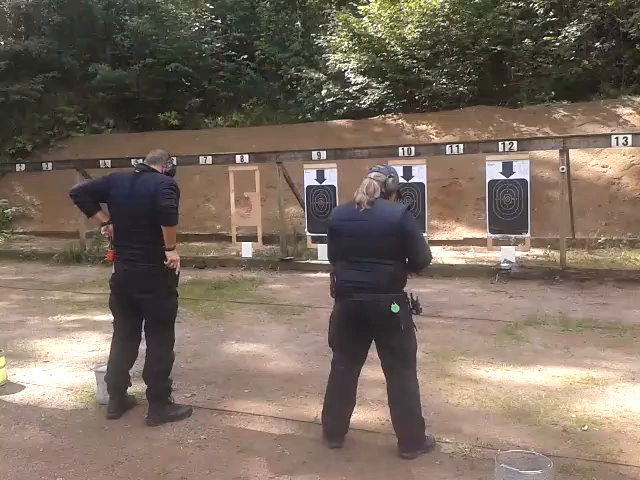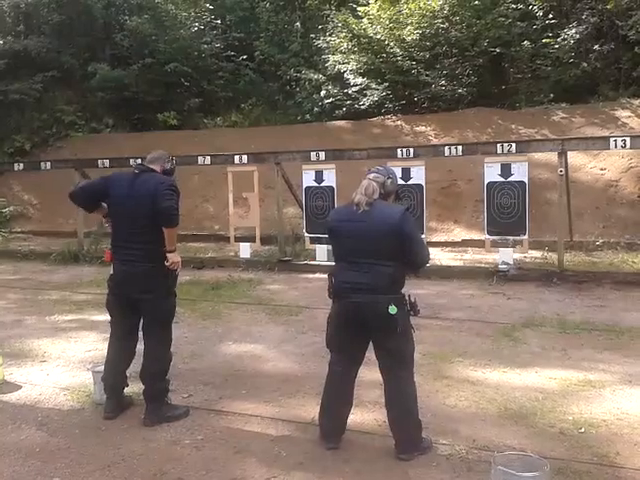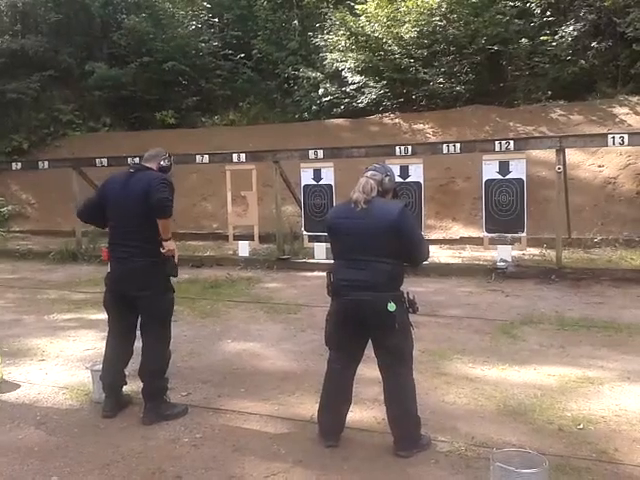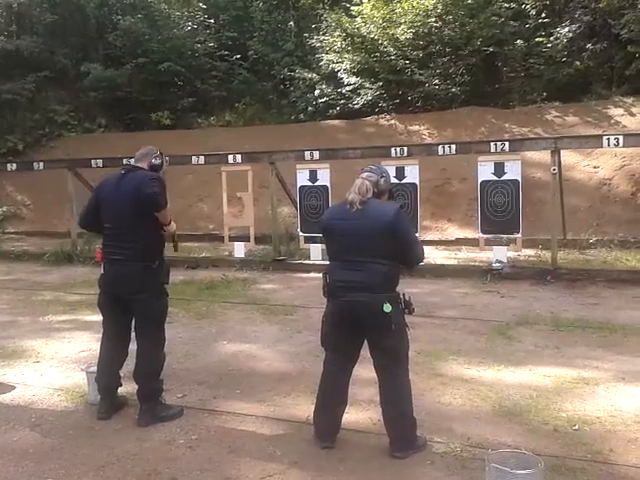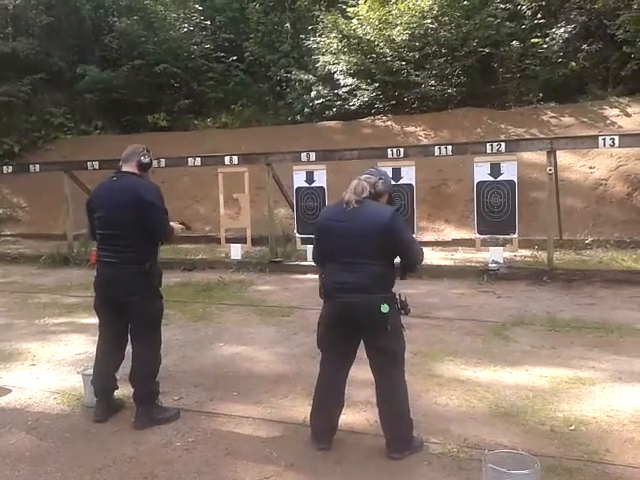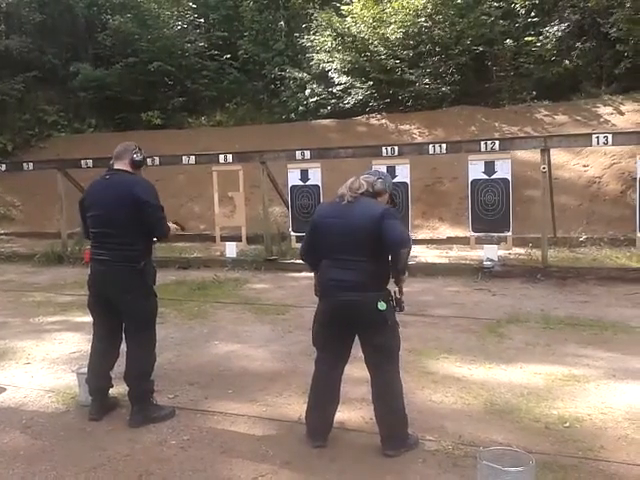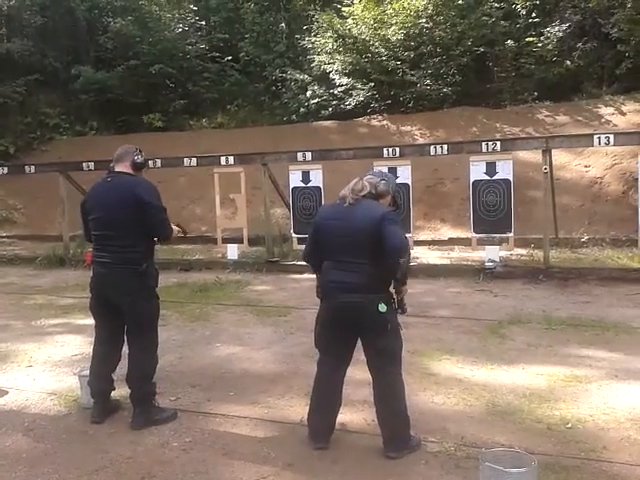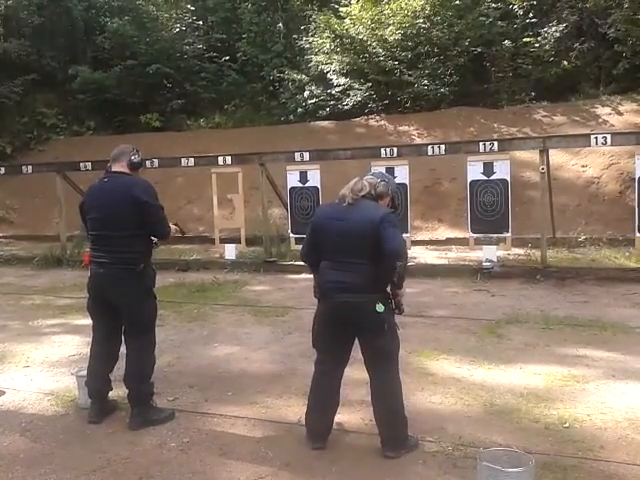
dt=0.3s
person 1, frame 1
left shoulder: (338, 215)
right shoulder: (399, 214)
right elbow: (422, 259)
left hip: (348, 302)
right hip: (388, 304)
left knee: (343, 367)
right knee: (401, 371)
left ankle: (333, 432)
right ankle: (411, 441)
person 1, frame 2
left shoulder: (337, 216)
right shoulder: (398, 216)
right elbow: (420, 259)
left hip: (346, 303)
right hip: (385, 305)
left knee: (340, 367)
right knee: (398, 373)
left ankle: (330, 434)
right ankle: (408, 443)
person 1, frame 3
left shoulder: (336, 214)
right shoulder: (397, 212)
right elbow: (419, 254)
left hip: (345, 300)
right hip: (385, 302)
left knee: (339, 365)
right knee: (397, 370)
left ankle: (329, 431)
right ankle: (407, 439)
person 1, frame 4
left shoulder: (331, 215)
right shoulder: (392, 213)
right elbow: (414, 256)
left hip: (340, 301)
right hip: (380, 303)
left knee: (335, 366)
right knee: (393, 371)
left ankle: (325, 433)
right ankle: (403, 441)
person 1, frame 5
left shoulder: (327, 215)
right shoulder: (387, 216)
left elbow: (319, 258)
right elbow: (414, 255)
right wrist: (402, 268)
left hip: (337, 303)
right hip: (376, 305)
left knee: (332, 367)
right knee: (389, 372)
left ankle: (321, 434)
right ankle: (399, 442)
person 1, frame 6
left shoulder: (323, 212)
right shoulder: (381, 213)
left elbow: (307, 254)
right elbow: (400, 242)
right wrist: (399, 272)
left hip: (332, 300)
right hip: (371, 302)
left knee: (327, 364)
right knee: (384, 370)
left ankle: (317, 432)
right ankle: (395, 439)
person 1, frame 7
left shoulder: (325, 214)
right shoulder: (382, 215)
left elbow: (310, 256)
right elbow: (398, 249)
right wrist: (398, 282)
left hip: (333, 302)
right hip: (373, 304)
left knee: (329, 367)
right knee: (387, 371)
left ankle: (319, 433)
right ankle: (397, 441)
person 1, frame 8
left shoulder: (324, 213)
right shoulder: (382, 216)
left elbow: (307, 255)
right elbow: (396, 254)
right wrist: (396, 286)
left hip: (331, 302)
right hip: (370, 304)
left knee: (327, 367)
right knee: (384, 371)
left ankle: (316, 434)
right ankle: (394, 441)
person 2, frame 1
left shoulder: (116, 181)
right shoulder: (164, 184)
left elbow: (78, 193)
right elbow: (167, 213)
left wrist: (105, 221)
right wrist: (170, 248)
left hip: (123, 272)
right hip: (155, 274)
left knee: (123, 335)
right knee: (159, 340)
left ankle: (116, 399)
right ankle: (159, 406)
person 2, frame 2
left shoulder: (116, 181)
right shoulder: (164, 185)
left elbow: (78, 193)
right elbow: (168, 214)
left wrist: (106, 212)
right wrist: (171, 250)
left hip: (121, 272)
right hip: (153, 274)
left knee: (120, 335)
right knee: (157, 340)
left ankle: (113, 400)
right ankle: (156, 406)
person 2, frame 3
left shoulder: (113, 182)
right shoulder: (159, 181)
left elbow: (85, 213)
right elbow: (161, 205)
right wrist: (167, 238)
left hip: (118, 270)
right hip: (150, 271)
left knee: (118, 333)
right knee: (155, 338)
left ankle: (112, 398)
right ankle: (155, 404)
person 2, frame 4
left shoulder: (106, 185)
right shoulder: (150, 180)
left elbow: (86, 221)
right elbow: (154, 199)
right wrist: (167, 223)
left hip: (112, 271)
right hip: (144, 273)
left knee: (113, 335)
right knee: (150, 339)
left ankle: (107, 399)
right ankle: (150, 406)
person 2, frame 5
left shoulder: (99, 191)
right shoulder: (146, 189)
left elbow: (94, 232)
right elbow: (161, 233)
right wrist: (173, 229)
left hip: (105, 274)
right hip: (138, 277)
left knee: (109, 337)
right knee: (146, 342)
left ankle: (103, 402)
right ankle: (147, 409)
person 2, frame 6
left shoulder: (91, 190)
right shoulder: (140, 186)
left elbow: (88, 232)
right elbow: (158, 230)
right wrist: (168, 228)
left hip: (99, 273)
right hip: (132, 275)
left knee: (103, 336)
right knee: (140, 340)
left ankle: (98, 401)
right ankle: (142, 407)
person 2, frame 7
left shoulder: (93, 192)
right shoulder: (142, 188)
left elbow: (89, 234)
right elbow: (162, 232)
right wrist: (172, 230)
left hip: (101, 275)
right hip: (134, 277)
left knee: (105, 338)
right knee: (142, 342)
left ankle: (100, 403)
right ankle: (144, 409)
person 2, frame 8
left shoulder: (91, 192)
right shoulder: (139, 187)
left elbow: (93, 231)
right elbow: (159, 230)
right wrist: (170, 229)
left hip: (99, 275)
right hip: (131, 276)
left knee: (103, 338)
right knee: (140, 342)
left ankle: (97, 403)
right ankle: (141, 409)
